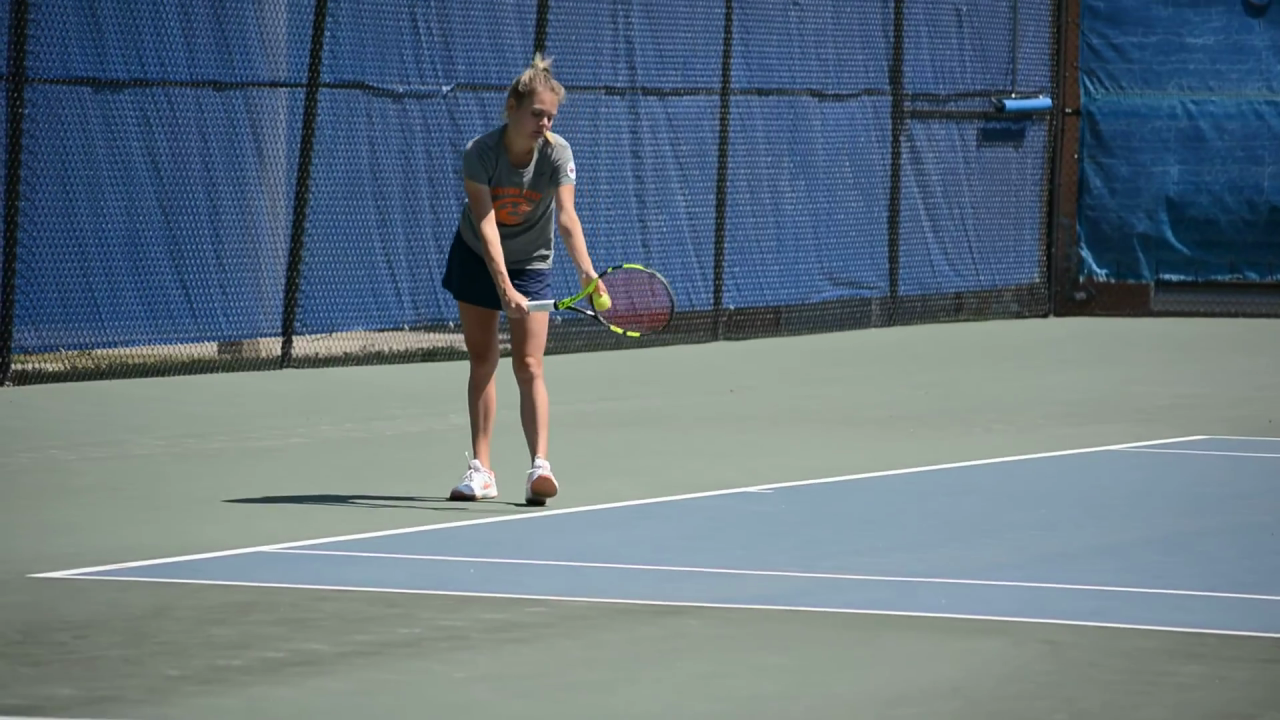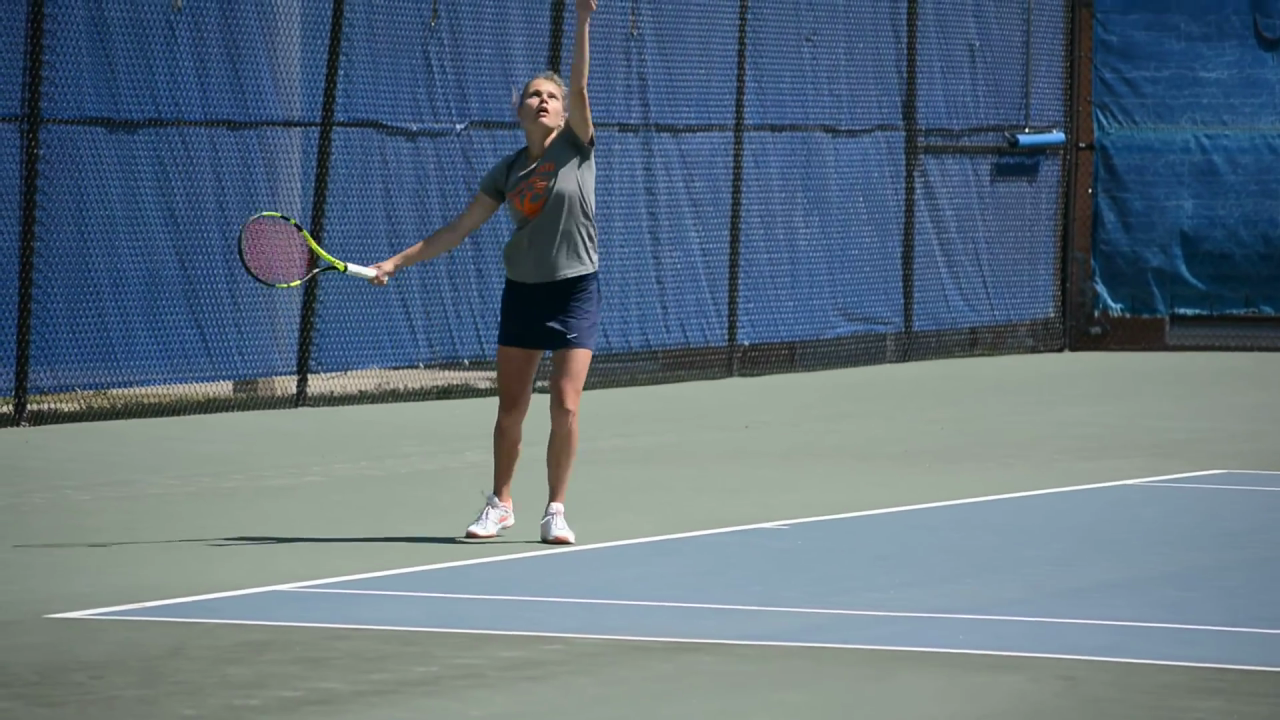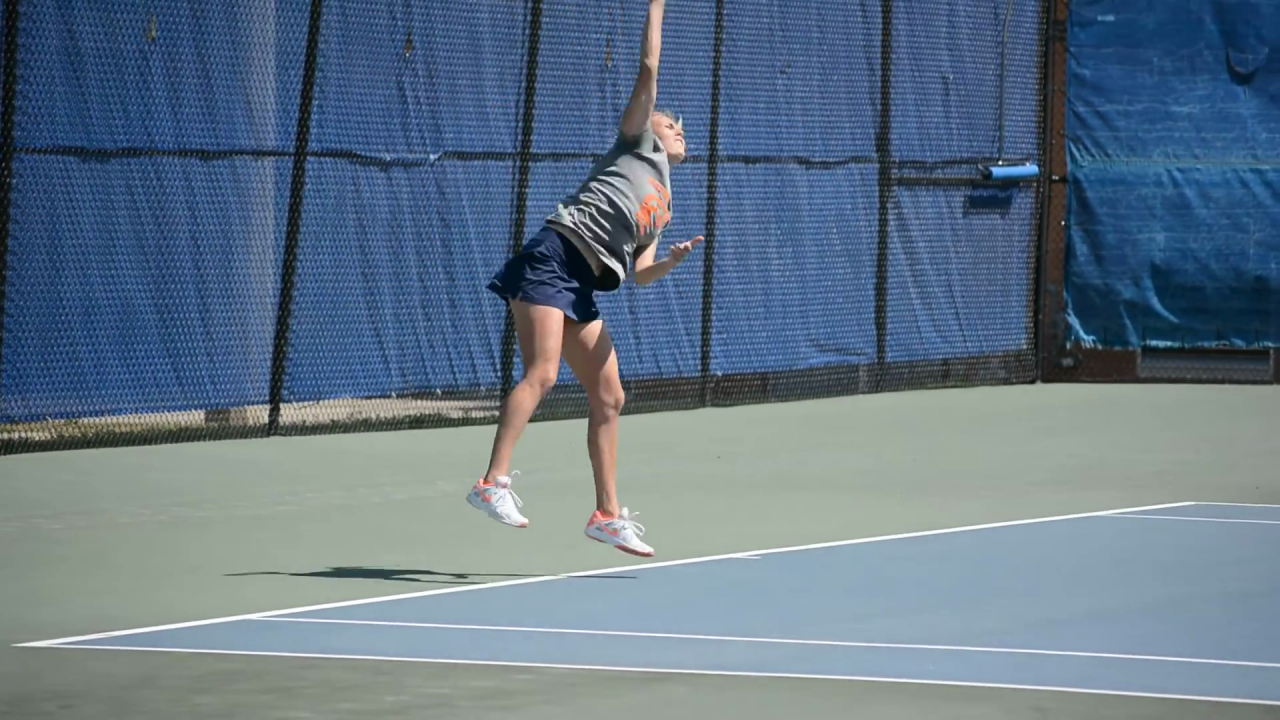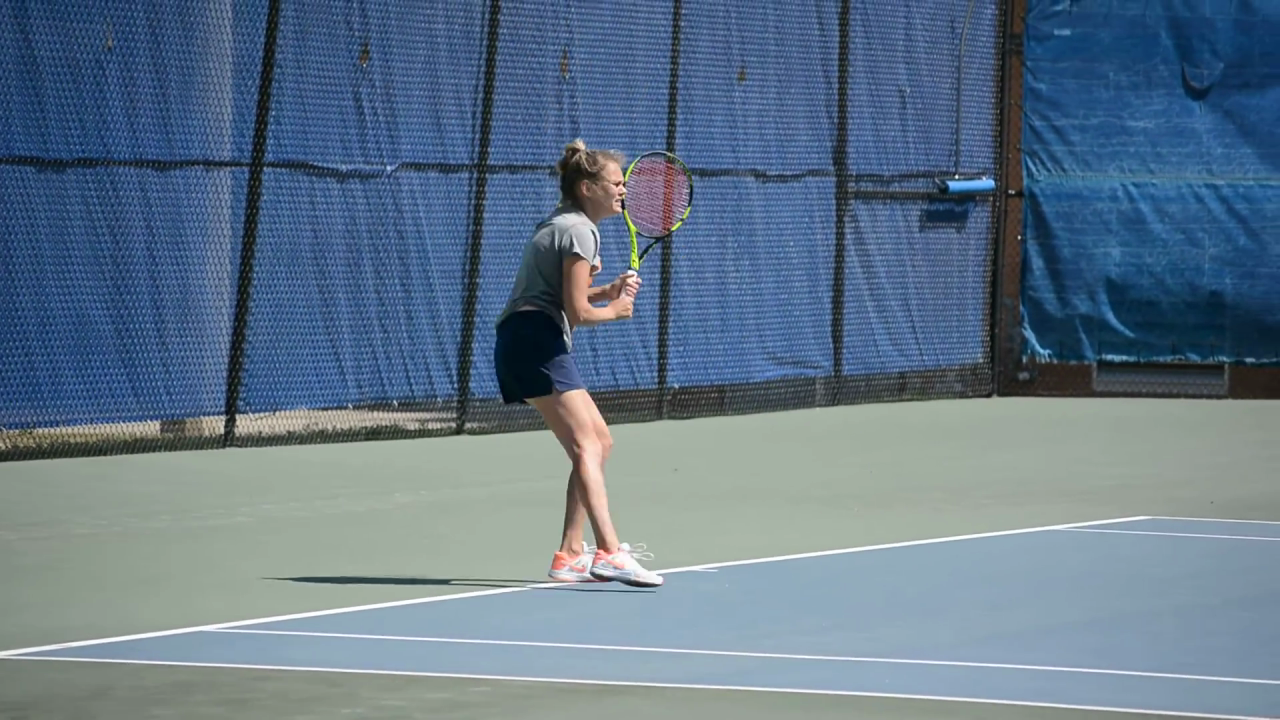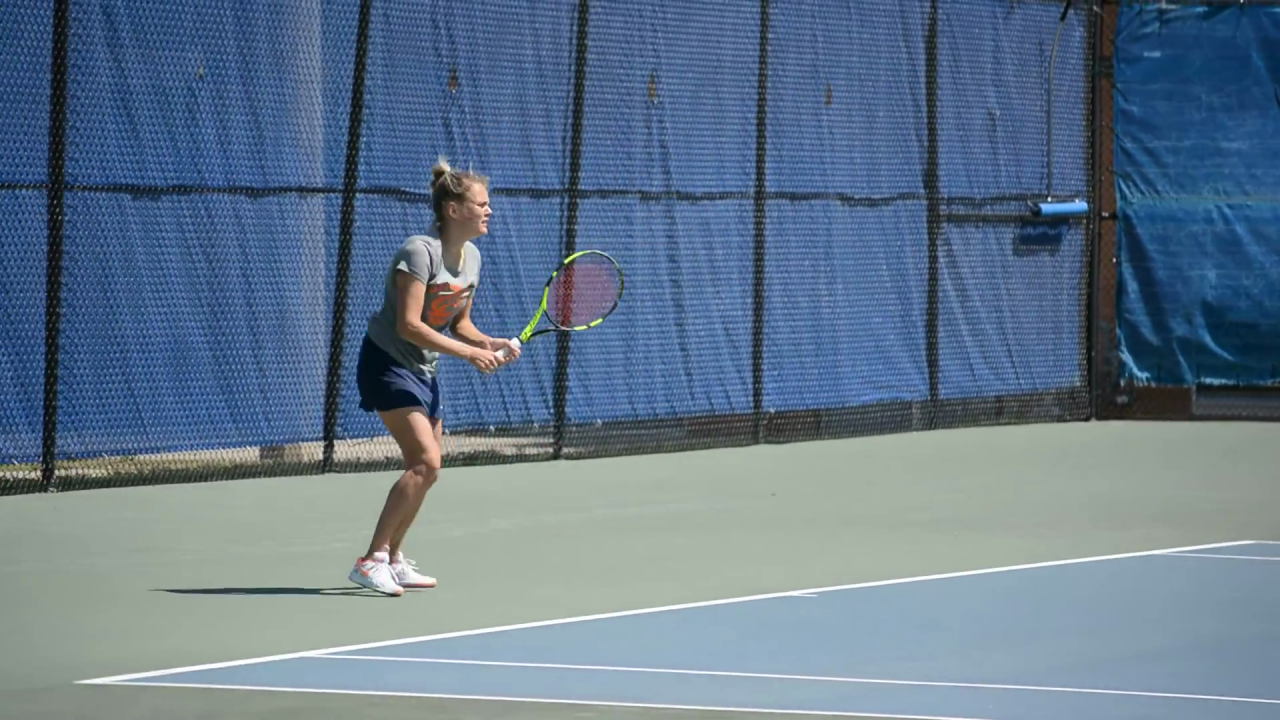
dt=0.7s
person 1, frame 1
left shoulder: (557, 152)
right shoulder: (479, 152)
left elbow: (566, 216)
right elbow: (485, 225)
left wrist: (586, 270)
right wrist: (504, 286)
left hip: (531, 265)
right hip: (477, 258)
left knee: (529, 366)
right knee: (482, 361)
left ankle: (539, 465)
right ankle: (480, 469)
person 1, frame 2
left shoulder: (576, 148)
right shoulder: (505, 171)
left elbow: (579, 87)
right elbow: (458, 230)
right wrist: (395, 262)
left hip: (575, 291)
right hip: (523, 293)
left knee: (565, 404)
right knee: (511, 409)
left ankle: (555, 511)
right ankle: (500, 502)
person 1, frame 3
left shoulder: (661, 198)
right shoulder: (641, 150)
left elbow: (639, 275)
right elbow: (648, 71)
left wrist: (673, 259)
left hip: (581, 283)
right hip: (552, 261)
left knee: (609, 398)
right knee: (542, 373)
left ankle: (607, 512)
right ankle: (493, 482)
person 1, frame 4
left shoulder: (559, 224)
right shoulder: (577, 231)
right elbow: (578, 313)
left wrist: (612, 291)
right wrist: (615, 311)
left hip: (527, 344)
right hip: (538, 343)
left knee: (592, 443)
right knee: (588, 447)
left ankle: (571, 552)
right ankle: (609, 552)
person 1, frame 5
left shoulder: (469, 255)
right shoulder: (418, 251)
left elbow: (458, 325)
right elbow: (408, 324)
left wrist: (493, 344)
right wrist: (470, 354)
left hip: (419, 367)
right hip: (387, 363)
left knee: (426, 467)
right knee: (425, 463)
left ankle: (390, 559)
right ankle: (373, 557)
